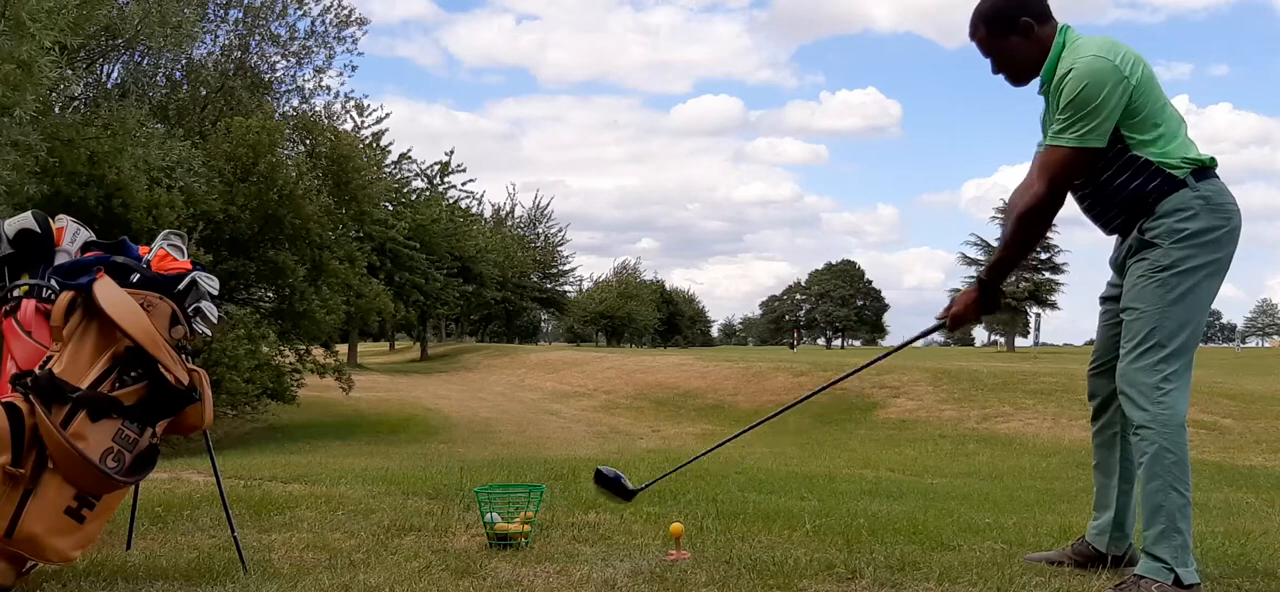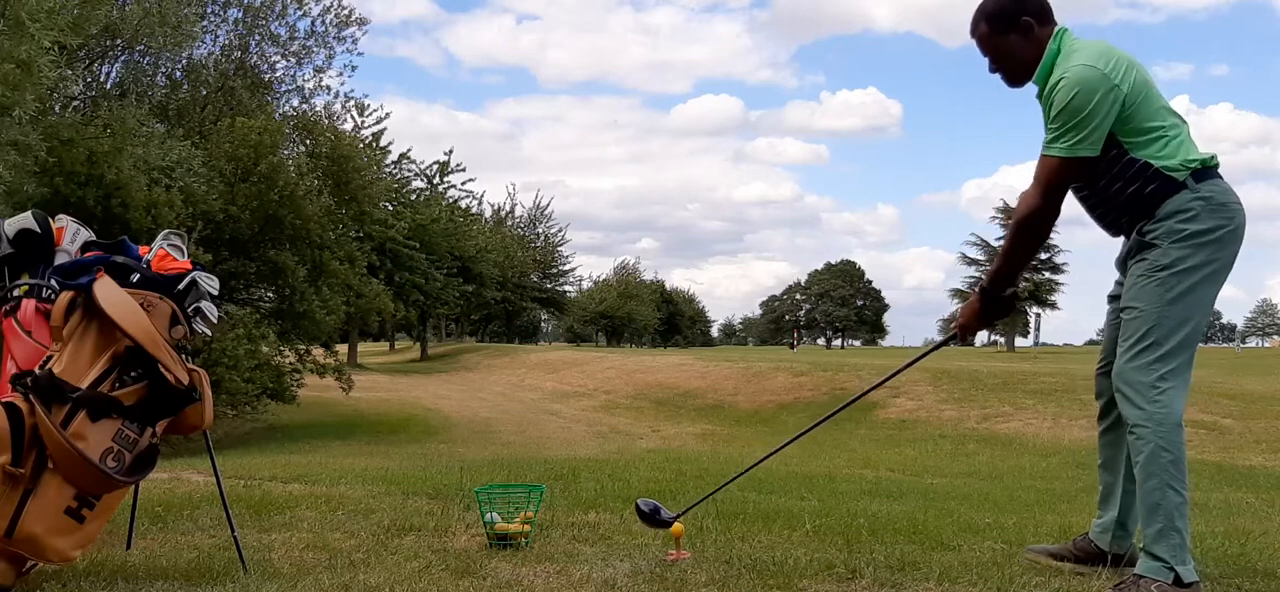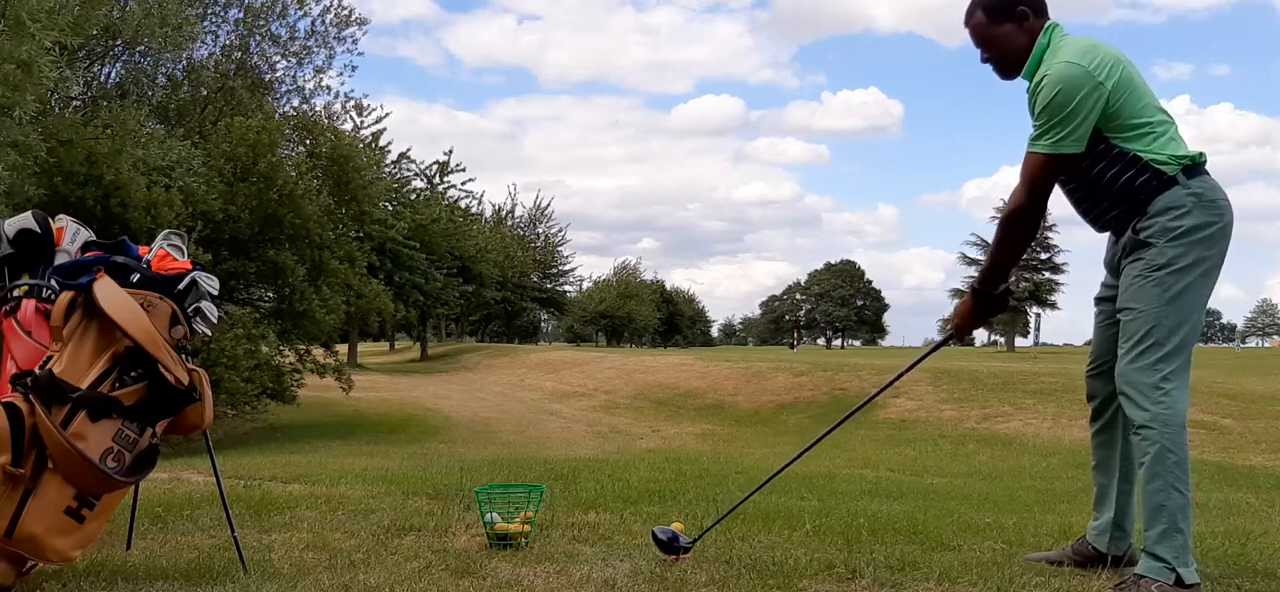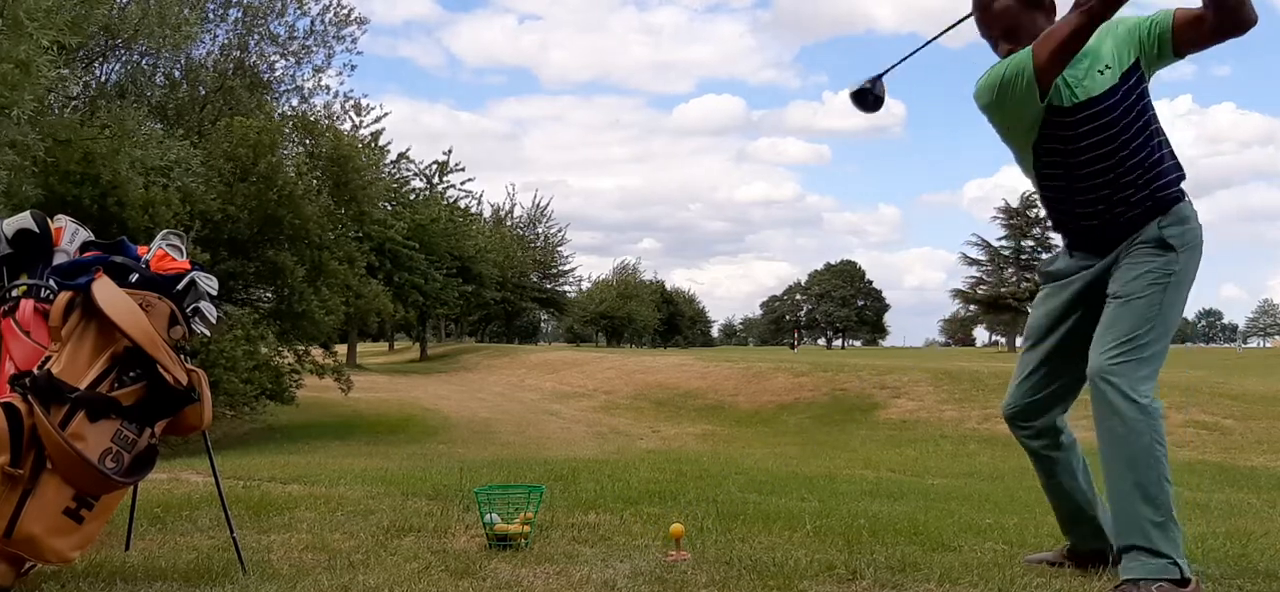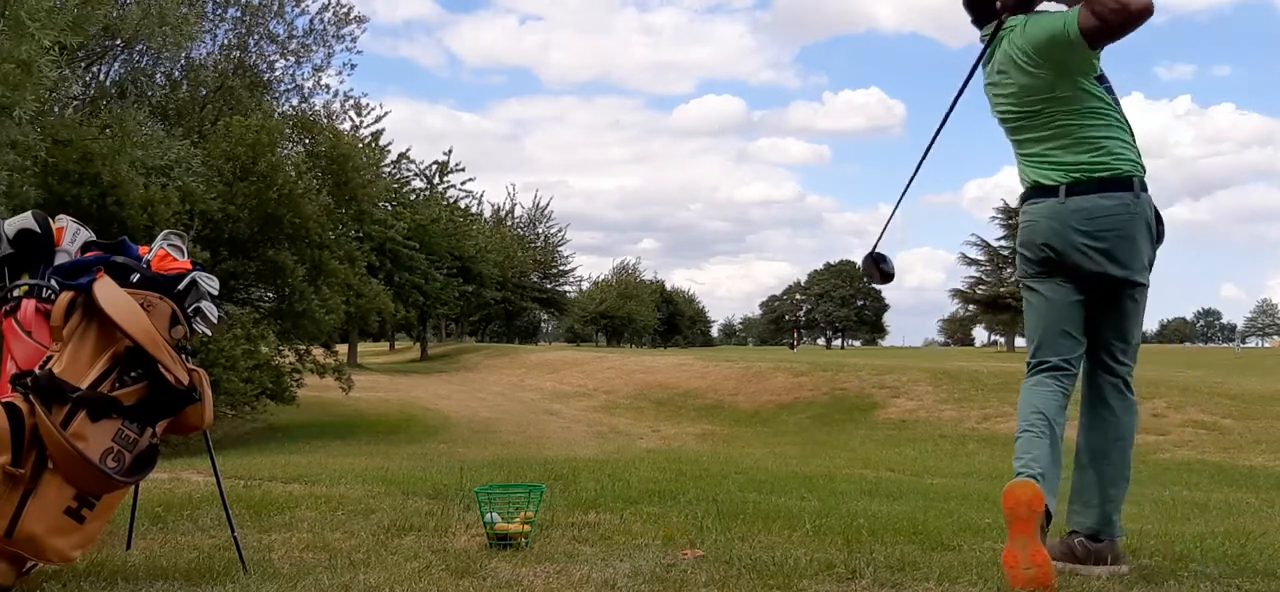
dt=1s
person 1, frame 1
left shoulder: (1090, 68)
right shoulder: (1063, 80)
left elbow: (1046, 198)
right elbow: (1030, 186)
left wrist: (985, 284)
right wrist: (995, 278)
left hip: (1185, 220)
right hip: (1147, 231)
left knee: (1146, 383)
right knee: (1109, 380)
right ankle: (1109, 539)
person 1, frame 2
left shoulder: (1082, 76)
right shoulder: (1064, 79)
left elbow: (1043, 207)
right elbow: (1037, 195)
left wrist: (988, 293)
right wrist: (1003, 284)
left hip: (1189, 220)
right hip: (1156, 230)
left knee: (1143, 382)
right knee: (1116, 380)
right ankle: (1112, 537)
person 1, frame 3
left shoulder: (1068, 72)
right shoulder: (1059, 69)
left elbow: (1028, 203)
right elbow: (1031, 198)
left wrist: (982, 291)
right wrist: (996, 283)
left hip: (1177, 218)
right hip: (1142, 229)
left knee: (1146, 383)
right knee: (1107, 381)
right ankle: (1109, 539)
person 1, frame 4
right shoulder: (997, 88)
left hip: (1158, 234)
right hip: (1081, 255)
left knee: (1114, 376)
right knee: (1026, 407)
right ankle: (1092, 540)
person 1, frame 5
left shoulder: (996, 62)
left hip: (1046, 219)
right hip: (1115, 211)
left knee: (1049, 370)
right knee: (1111, 374)
left ankle: (1029, 485)
right ankle: (1096, 535)
